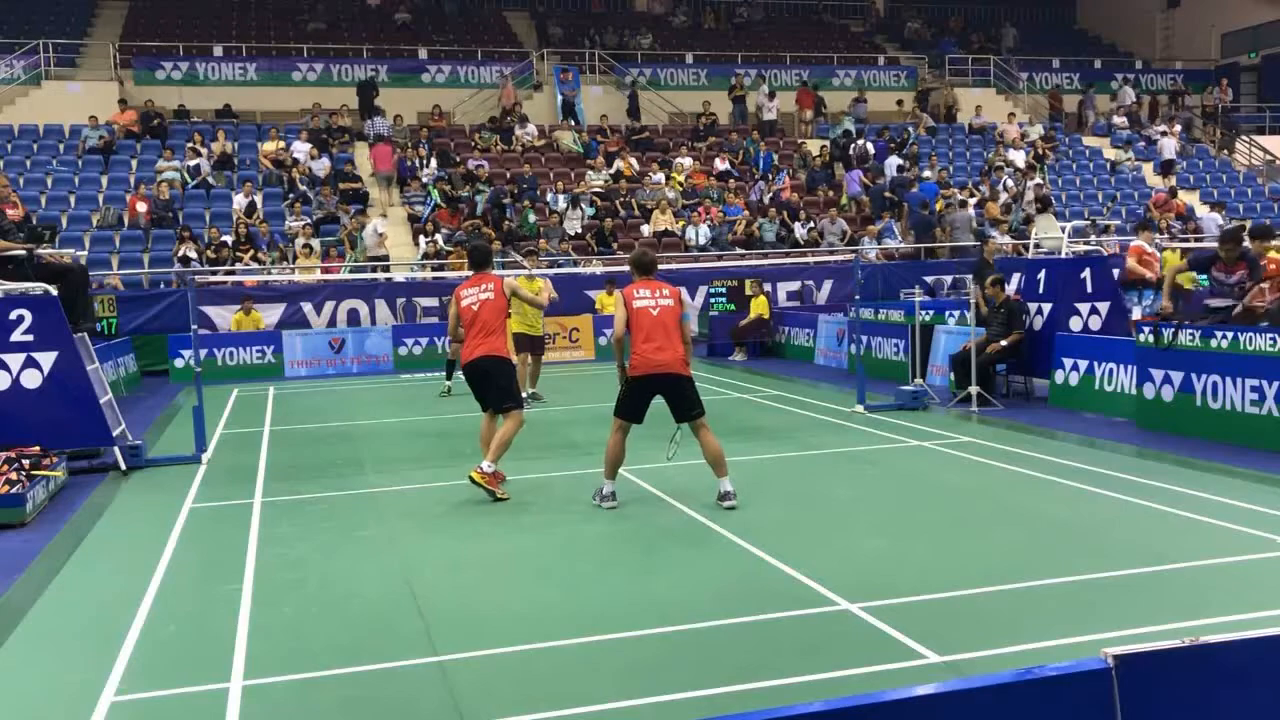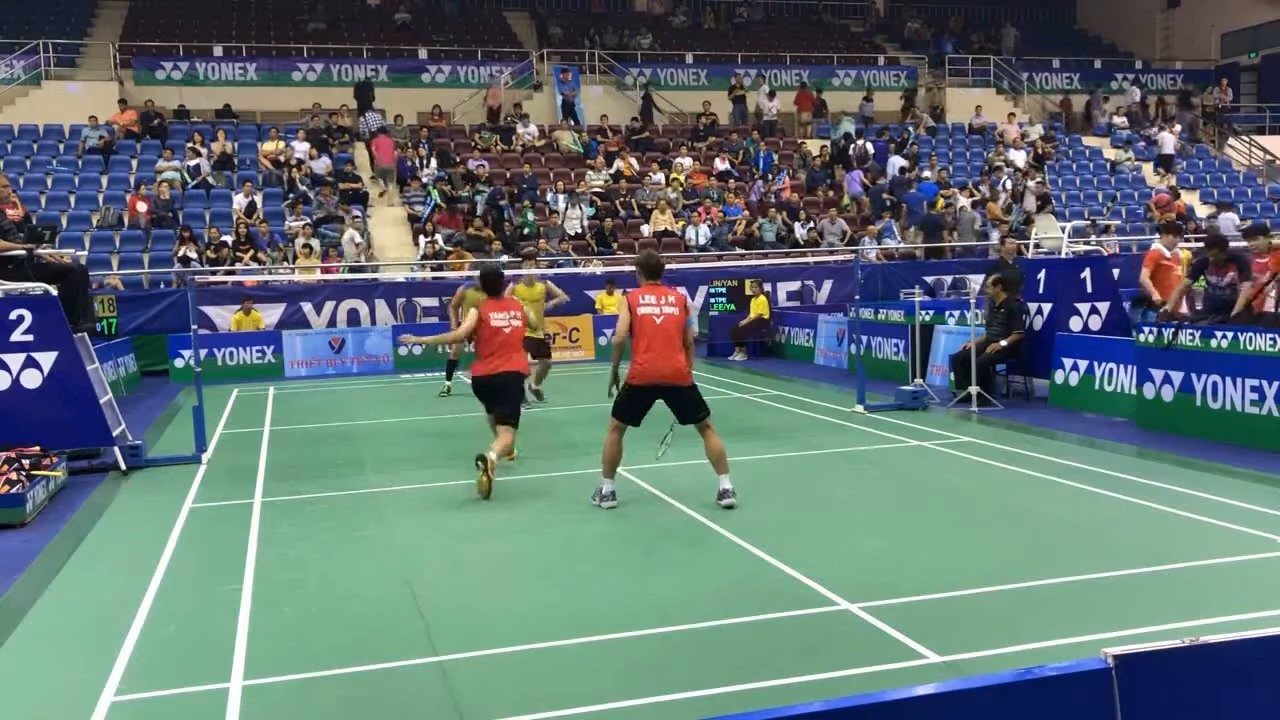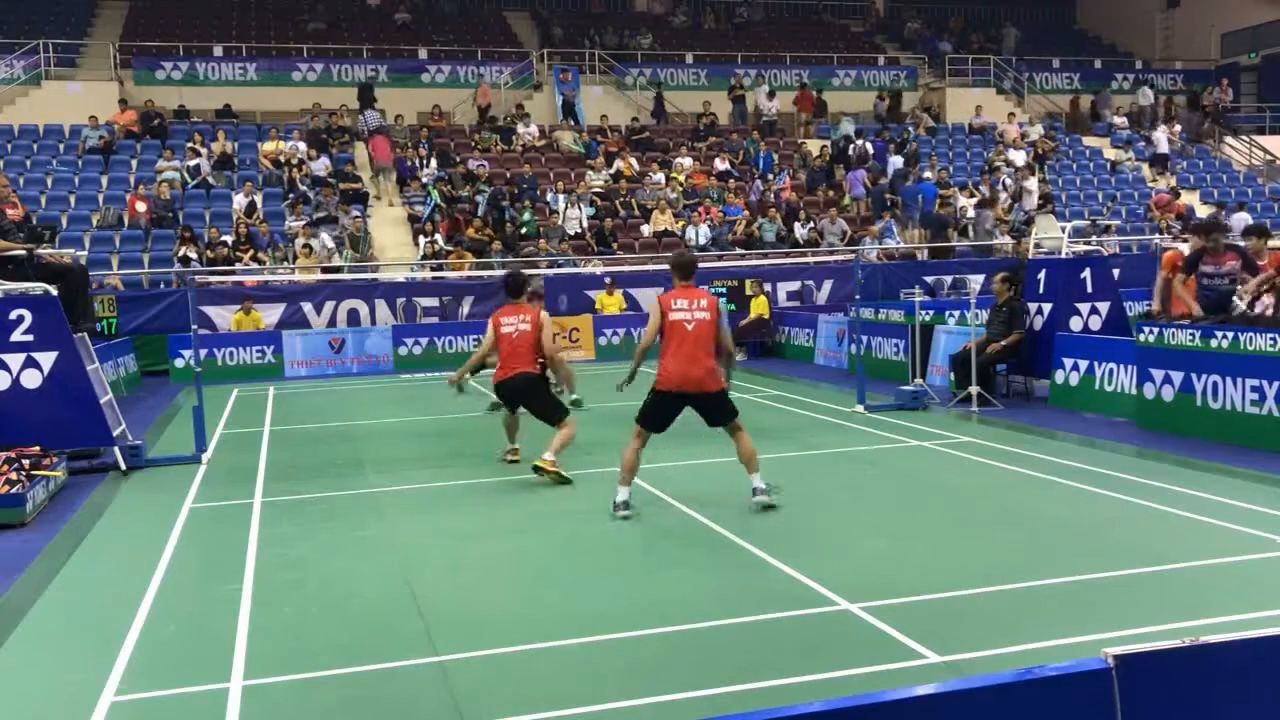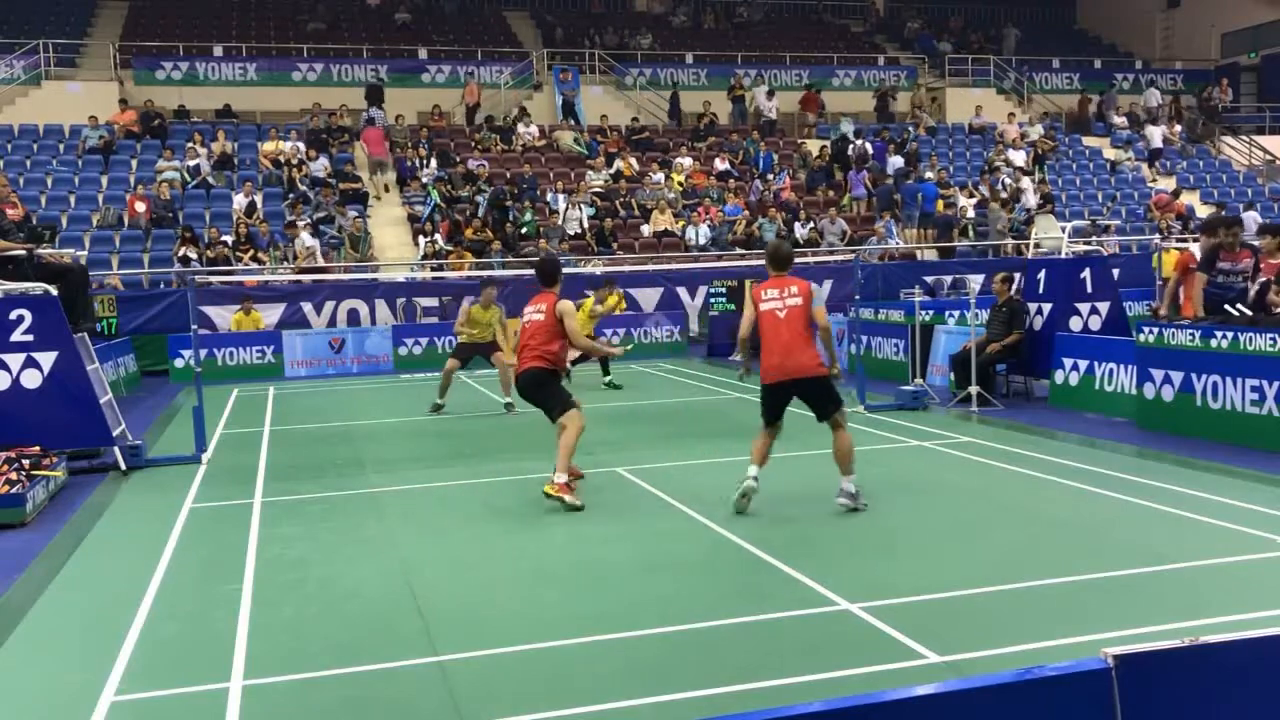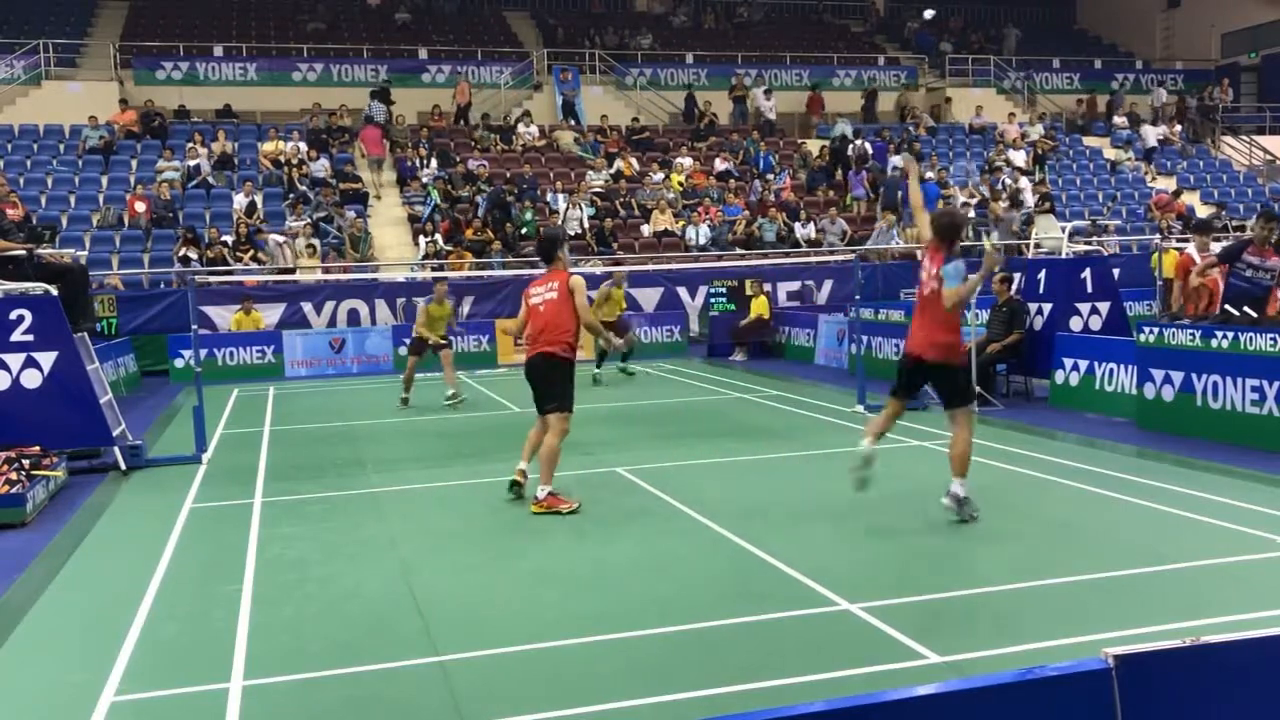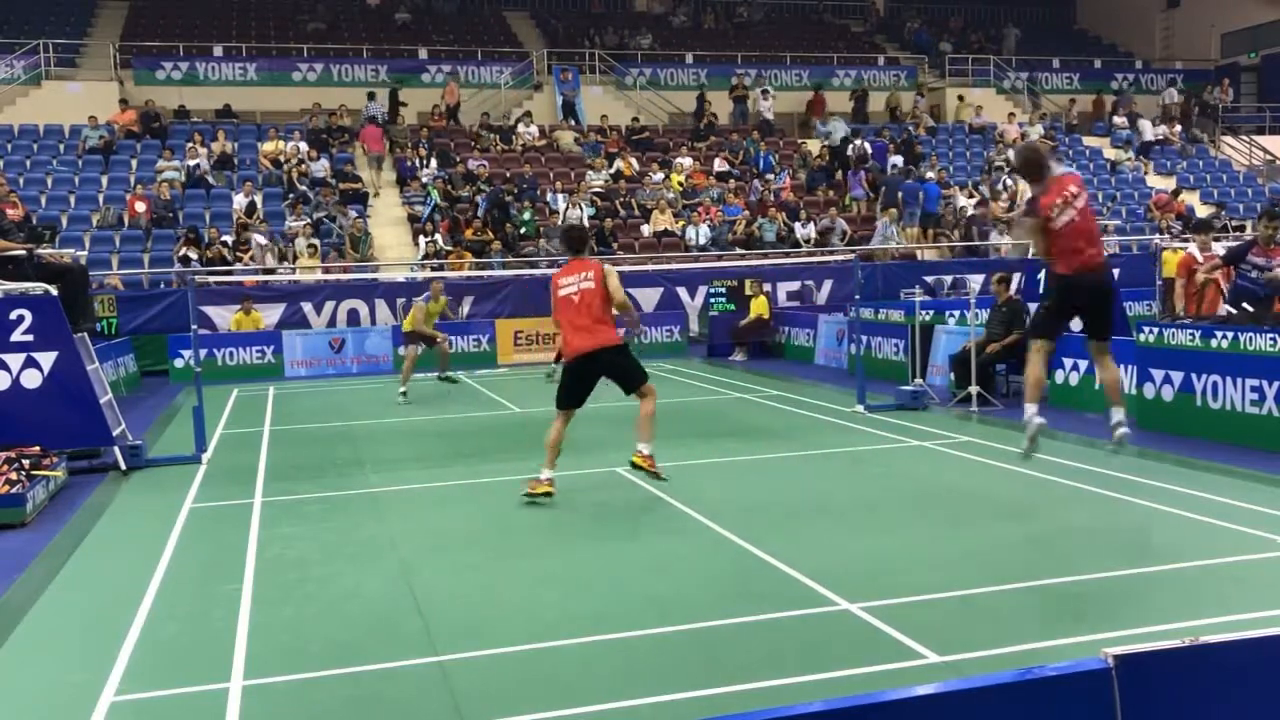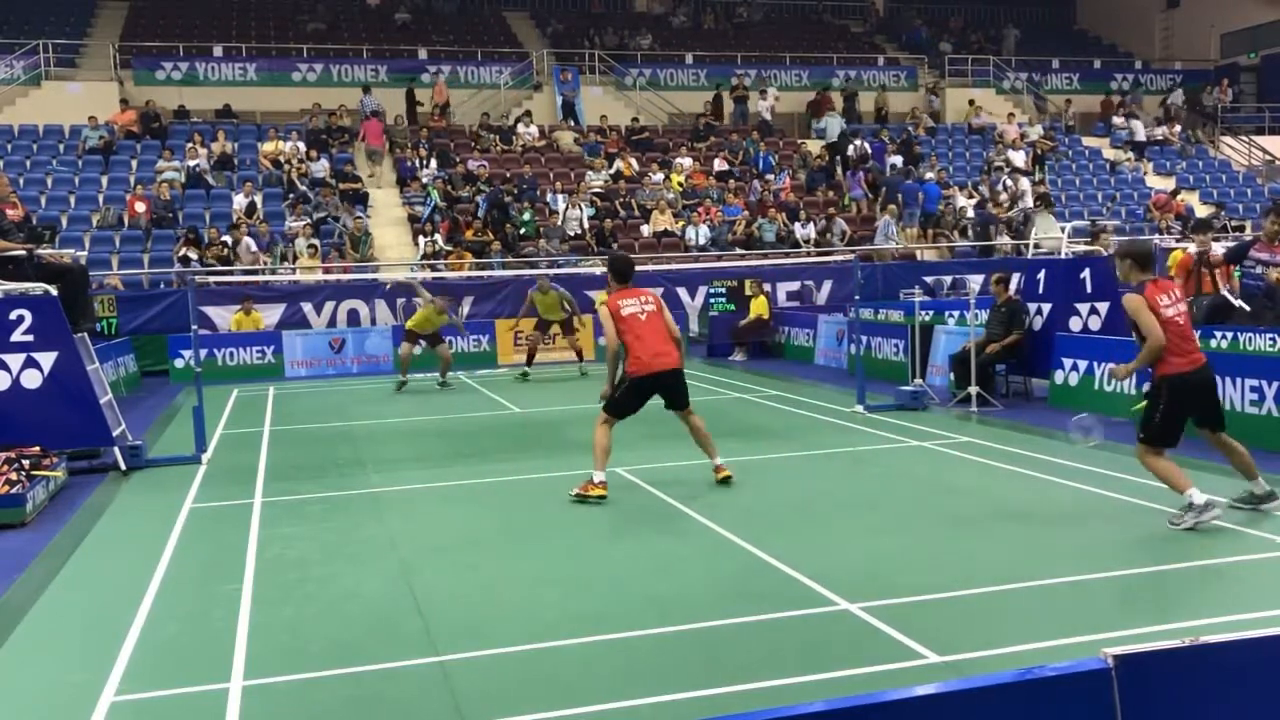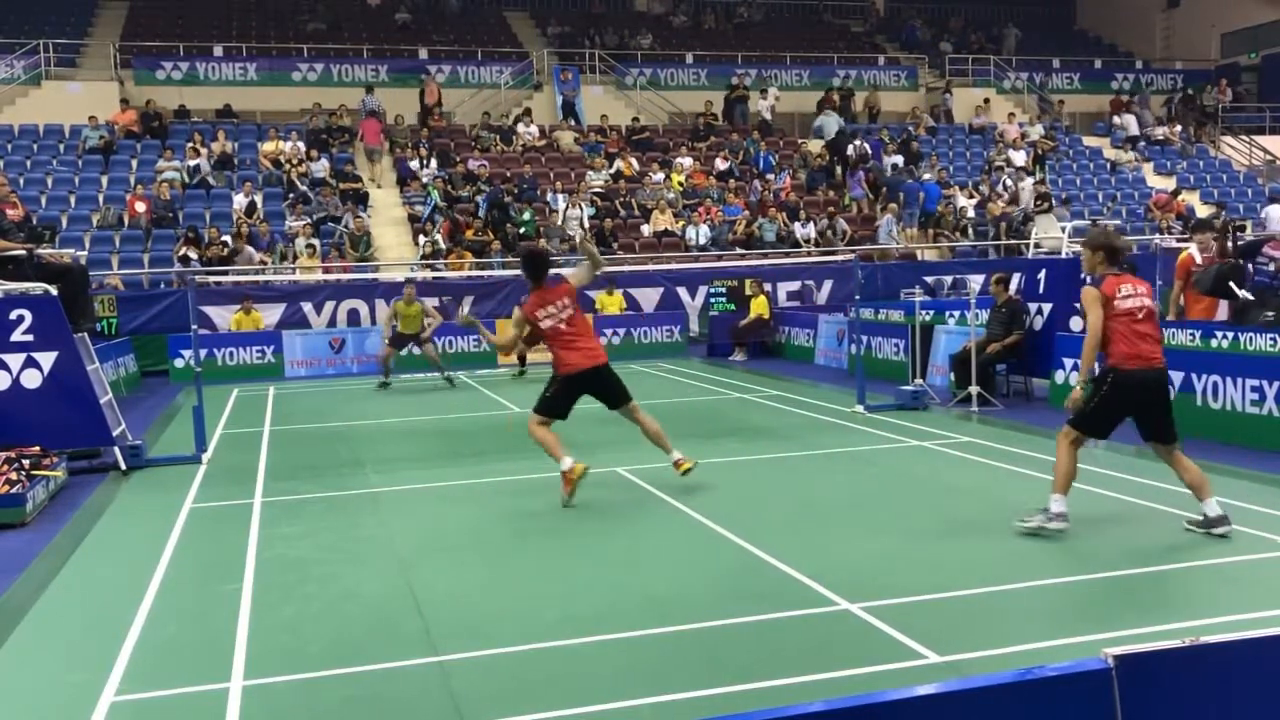
dt=0.4s
person 1, frame 1
left shoulder: (626, 294)
right shoulder: (675, 293)
left elbow: (619, 334)
right elbow: (687, 339)
left wrist: (620, 364)
right wrist: (686, 369)
left hip: (641, 369)
right hip: (675, 368)
left knee: (619, 429)
right knee: (701, 428)
left ankle: (607, 491)
right ankle: (727, 490)
person 1, frame 2
left shoulder: (630, 299)
right shoulder: (680, 299)
left elbow: (620, 340)
right elbow: (689, 345)
left wrist: (614, 374)
right wrist: (684, 376)
left hip: (641, 376)
right hip: (679, 375)
left knee: (615, 428)
right knee: (707, 428)
left ankle: (607, 490)
right ankle: (726, 488)
person 1, frame 3
left shoulder: (663, 301)
right shoulder: (714, 304)
left elbow: (646, 342)
right elbow: (728, 349)
left wrist: (630, 374)
right wrist: (724, 377)
left hip: (673, 383)
right hip: (709, 382)
left knee: (638, 437)
right knee: (738, 430)
left ankle: (622, 498)
right ankle: (759, 488)
person 1, frame 4
left shoulder: (755, 293)
right shoulder: (807, 288)
left elbow: (743, 336)
right elbow: (823, 326)
left wrist: (745, 366)
right wrist: (832, 363)
left hip: (773, 375)
right hip: (807, 372)
left knee: (770, 431)
right knee: (839, 425)
left ankle: (752, 478)
right ankle: (847, 489)
person 1, frame 5
left shoulder: (930, 249)
right shoulder: (954, 263)
left elbow: (918, 209)
right elbow: (950, 302)
left wrist: (912, 175)
right wrist: (984, 275)
left hip: (915, 350)
right hip: (945, 352)
left knee: (894, 409)
right knee: (962, 421)
left ankle: (867, 448)
right ankle: (958, 493)
person 1, frame 6
left shoulder: (1032, 211)
right shoulder: (1072, 179)
left elbow: (1045, 254)
left hip: (1065, 281)
right hip: (1099, 277)
left knee: (1038, 351)
right knee: (1104, 356)
left ankle: (1032, 417)
right ankle: (1118, 421)
person 1, frame 7
left shoulder: (1133, 296)
right shoulder: (1170, 287)
left elbow: (1157, 341)
left wrist: (1131, 368)
left hip: (1173, 379)
right hip: (1201, 372)
left knee: (1148, 452)
right knee: (1219, 438)
left ankle: (1199, 502)
right ankle: (1261, 490)
person 1, frame 8
left shoulder: (1094, 289)
right shoulder: (1142, 285)
left elbow: (1094, 336)
right elbow: (1156, 333)
left wrist: (1081, 384)
left hip: (1120, 375)
right hip: (1153, 375)
left knee: (1069, 439)
right knee: (1170, 452)
left ankle: (1056, 511)
right ankle: (1213, 514)
person 2, frame 1
left shoulder: (459, 291)
right shoulder: (504, 283)
left elbow: (452, 333)
right elbow: (541, 303)
right wrist: (545, 292)
left hip: (468, 362)
right hip: (494, 358)
left knee: (491, 413)
right knee: (514, 418)
left ankle: (488, 469)
right ankle: (485, 469)
person 2, frame 2
left shoulder: (477, 311)
right shoulder: (518, 307)
left elbow: (458, 336)
right elbow: (534, 324)
left wrist: (419, 340)
left hip: (482, 377)
right hip: (512, 376)
left knee: (493, 408)
right knee: (506, 434)
left ankle: (503, 448)
right ankle: (491, 457)
person 2, frame 3
left shoulder: (496, 317)
right shoulder: (540, 314)
left elbow: (483, 352)
right elbow: (549, 352)
left wrist: (460, 374)
right wrist: (563, 375)
left hip: (503, 382)
right hip: (529, 379)
left knee: (512, 409)
right knee: (568, 426)
left ankle: (513, 448)
right ankle: (548, 459)
person 2, frame 4
left shoulder: (529, 306)
right shoulder: (562, 304)
left elbow: (517, 345)
right elbow: (579, 342)
right wrist: (611, 351)
left hip: (523, 376)
right hip: (540, 374)
left knee: (569, 407)
right knee: (575, 424)
left ankle: (563, 470)
right ankle: (559, 483)
person 2, frame 5
left shoulder: (531, 289)
right shoulder: (573, 281)
left elbow: (516, 332)
right elbow: (586, 319)
left wrist: (519, 334)
right wrist: (610, 340)
left hip: (534, 361)
right hip: (557, 358)
left knee: (545, 420)
right knee: (558, 427)
left ankle: (521, 472)
right ankle: (544, 496)
person 2, frame 6
left shoulder: (556, 278)
right shoulder: (603, 269)
left elbow: (558, 322)
right elbow: (620, 302)
right wrist: (634, 321)
left hip: (575, 354)
right hip: (609, 349)
left knee: (563, 418)
right knee: (648, 394)
left ankle: (545, 479)
right ankle: (643, 453)
person 2, frame 7
left shoulder: (607, 306)
right shoulder: (653, 297)
left elbow: (613, 345)
right elbow: (676, 335)
left wrist: (609, 383)
left hip: (640, 371)
right hip: (671, 366)
left knee: (604, 422)
right knee: (688, 414)
left ankle: (597, 482)
right ankle: (718, 465)
person 2, frame 8
left shoulder: (523, 310)
right shoulder: (567, 286)
left elbow: (504, 348)
right elbow: (595, 266)
left wrist: (477, 326)
left hip: (567, 374)
right hip: (596, 366)
left knee: (536, 425)
right knee: (634, 412)
left ankle: (569, 467)
right ankle: (676, 458)
